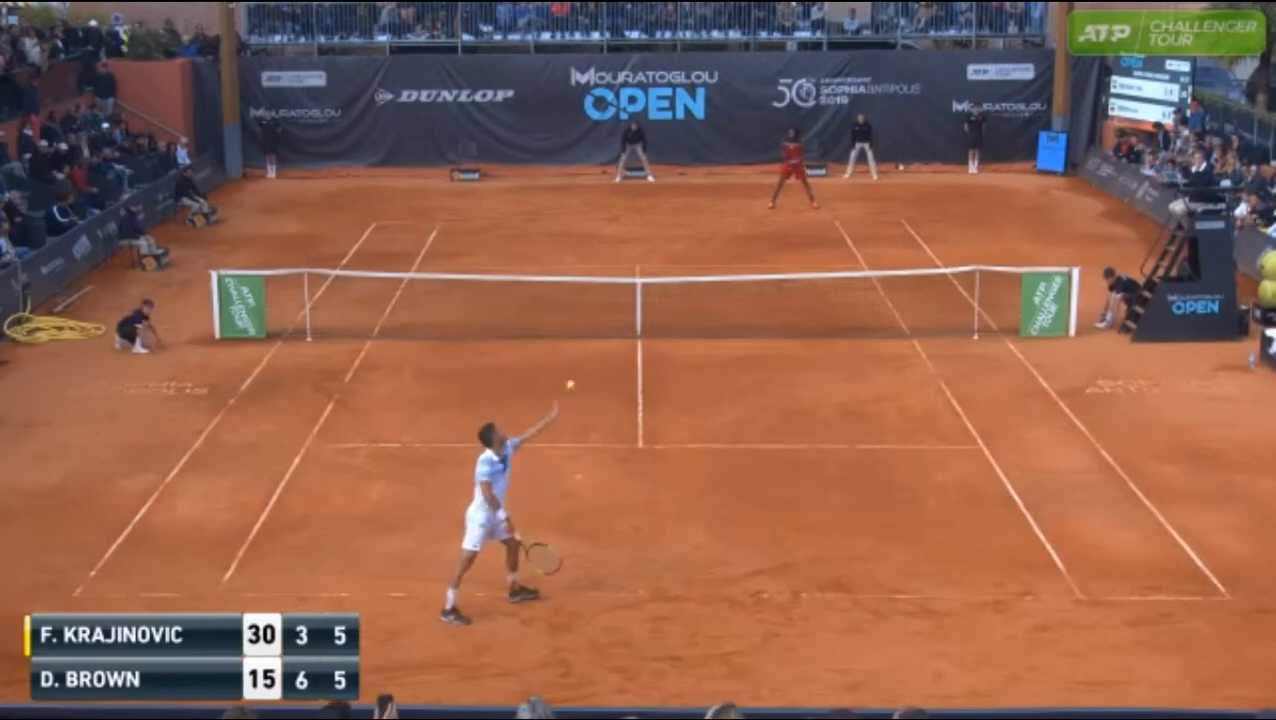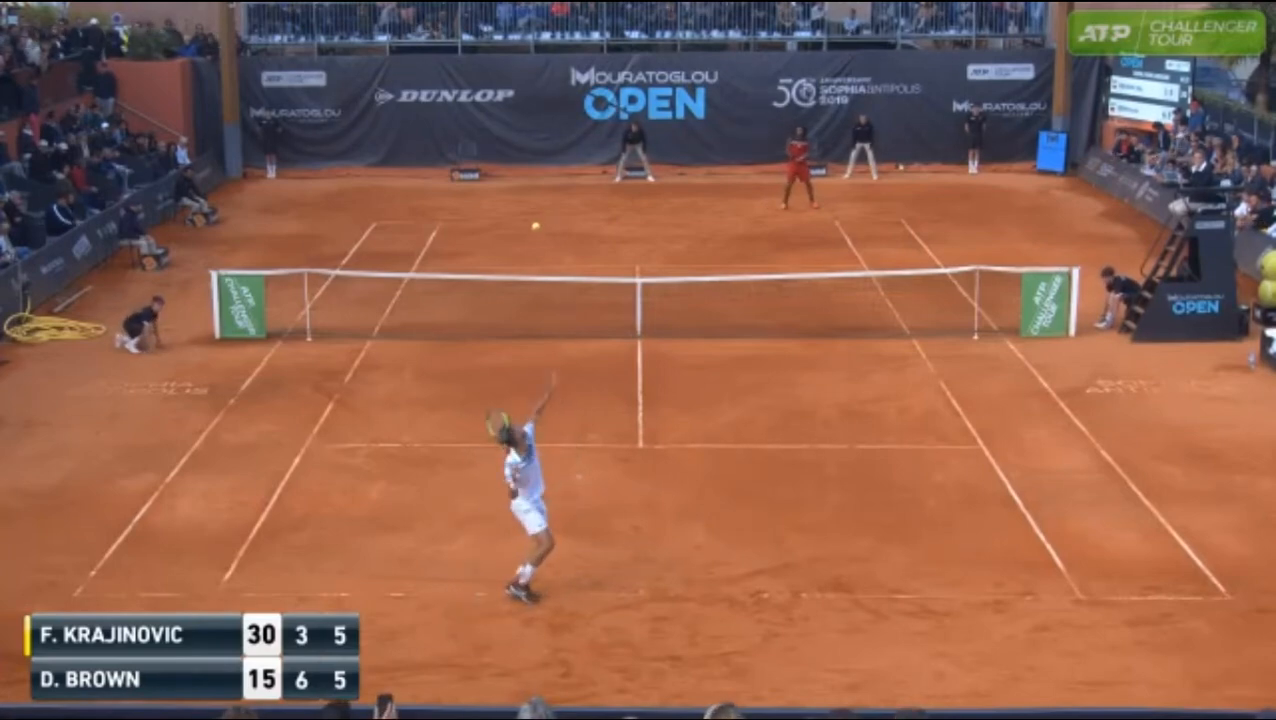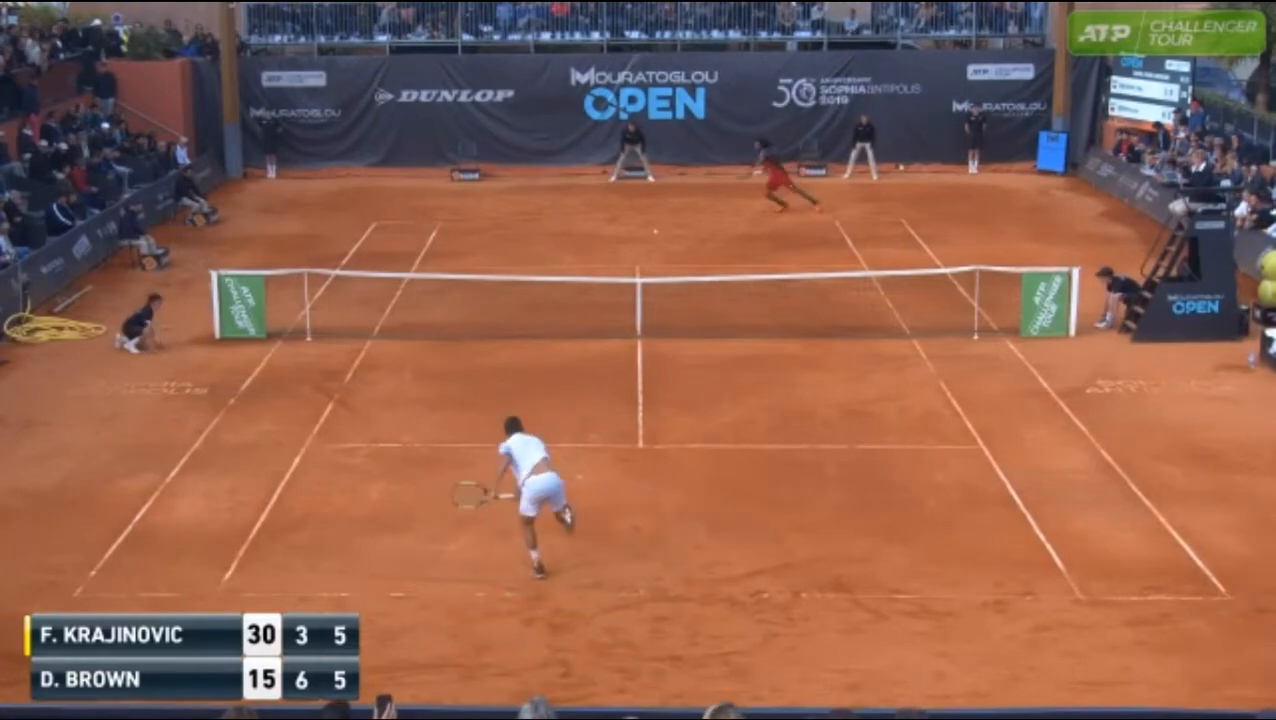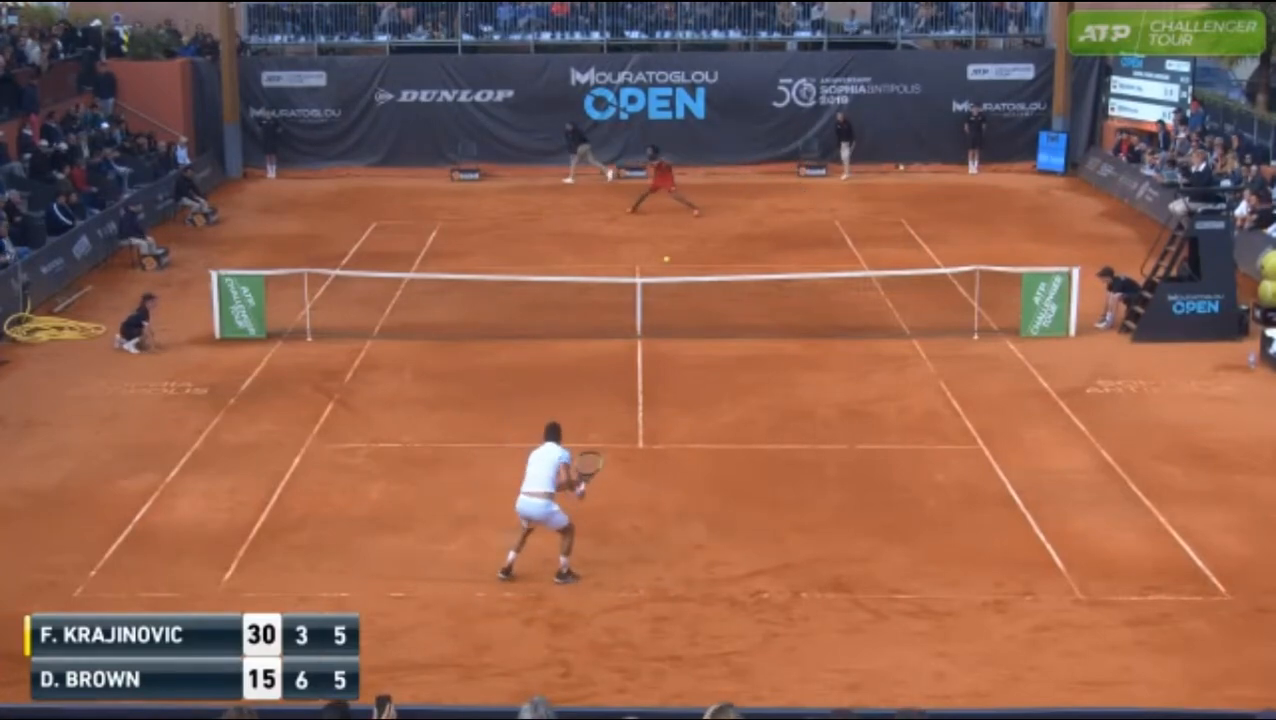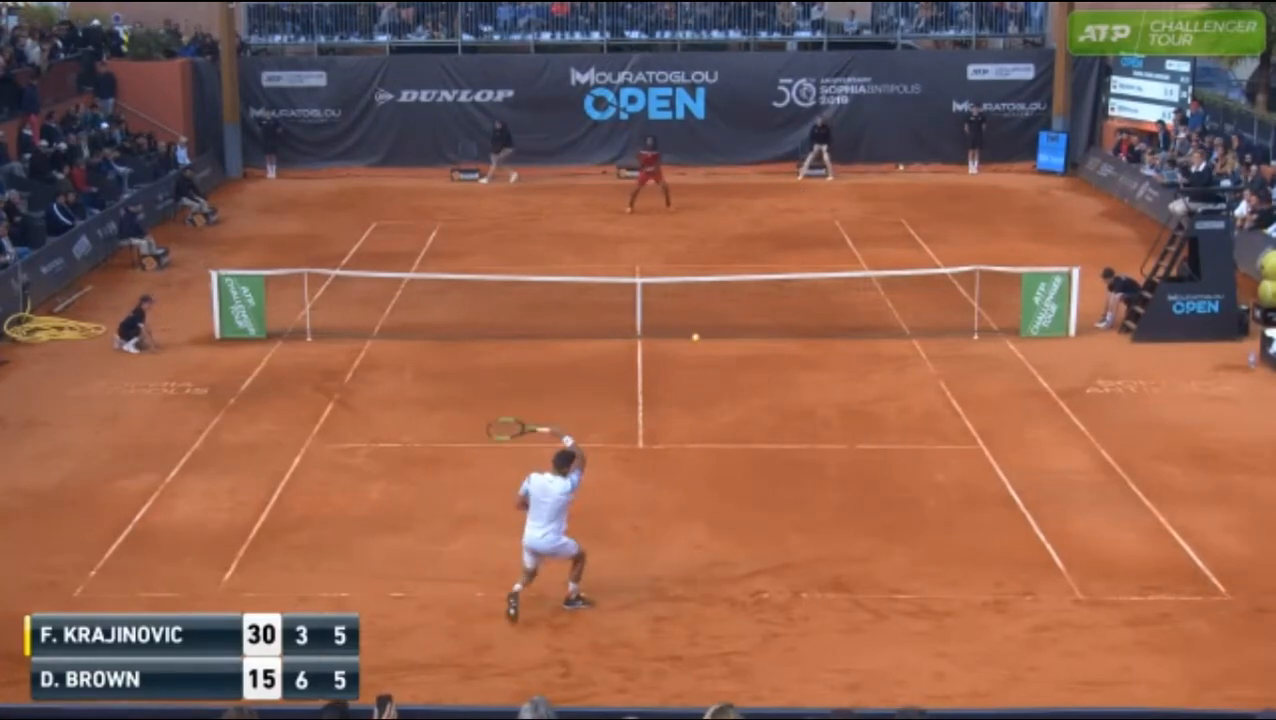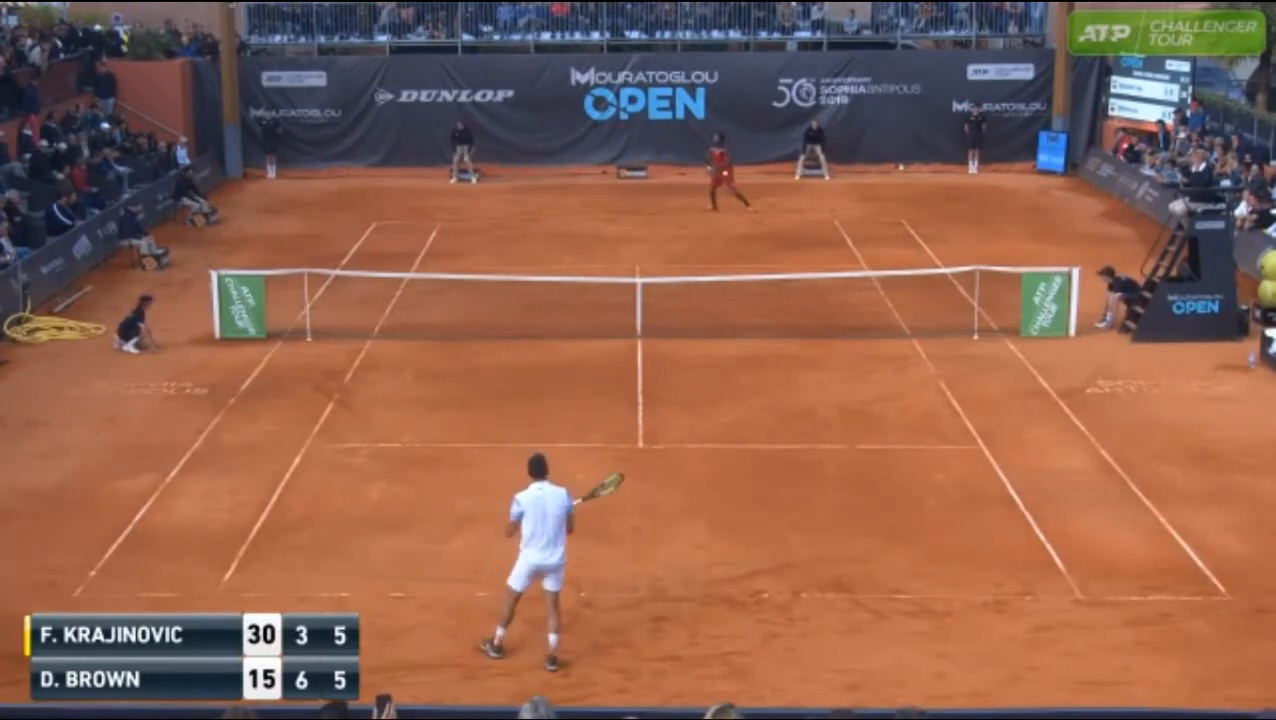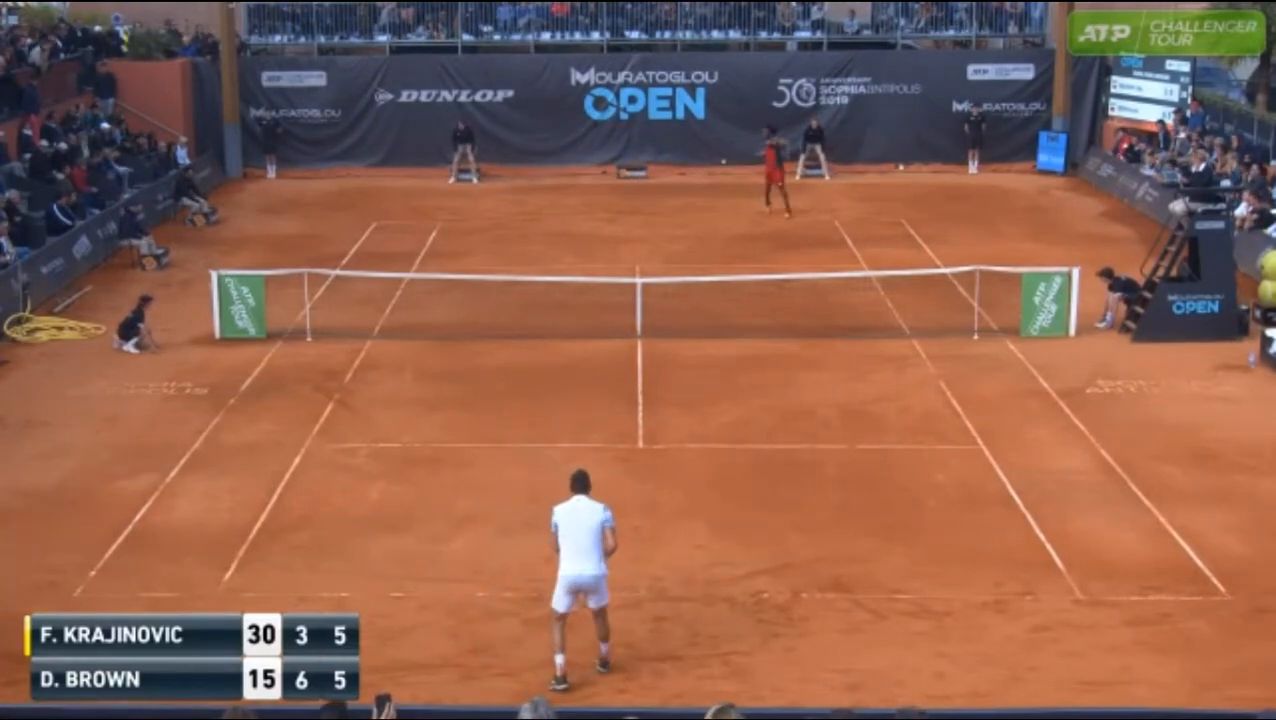
dt=0.7s
person 1, frame 1
left shoulder: (506, 450)
right shoulder: (485, 461)
left elbow: (529, 434)
right elbow: (486, 494)
left wrist: (551, 416)
right wrist: (503, 515)
left hip: (500, 516)
right hip: (480, 516)
left knee: (514, 546)
right knee: (466, 560)
left ankle: (515, 589)
right ankle: (449, 609)
person 1, frame 2
left shoulder: (528, 437)
right shoulder: (512, 463)
left elbow: (536, 413)
right elbow: (512, 496)
left wrist: (550, 392)
right wrist: (513, 482)
left hip: (536, 503)
right hip: (526, 506)
left knee: (543, 545)
right knee: (547, 543)
left ankle: (517, 581)
right ankle: (520, 584)
person 1, frame 3
left shoulder: (506, 445)
right shoulder: (536, 441)
left elbow: (505, 465)
left wrist: (495, 488)
right wrist: (521, 491)
left hip: (533, 485)
right hip: (553, 480)
left knee: (527, 524)
right knee: (560, 515)
left ankle: (538, 566)
right ankle: (567, 513)
person 1, frame 4
left shoulder: (535, 453)
right shoulder: (563, 453)
right elbow: (564, 480)
right wrist: (578, 487)
left hip: (523, 502)
right hip: (542, 505)
left knee: (526, 530)
right knee: (568, 531)
left ankle: (506, 569)
right ankle: (563, 572)
person 1, frame 5
left shoulder: (532, 479)
right shoulder: (568, 487)
left elbow: (519, 504)
right elbow: (581, 461)
right wrist: (568, 440)
left hip: (529, 539)
right hip: (552, 543)
left knee: (529, 573)
right knee: (580, 557)
left ankle: (514, 594)
right ankle: (572, 597)
person 1, frame 6
left shoulder: (521, 499)
right shoulder: (563, 494)
left elbow: (510, 532)
right elbow: (570, 529)
left hip: (529, 559)
right hip: (555, 560)
left knee: (511, 601)
right knee: (553, 606)
left ankle: (497, 644)
right ankle: (552, 656)
person 1, frame 7
left shoulder: (558, 511)
right shoulder: (602, 510)
left elbow: (556, 546)
right elbow: (612, 545)
left hip: (568, 574)
right hip: (594, 574)
left knee: (559, 622)
right knee: (600, 616)
left ankle: (560, 675)
right ankle: (604, 660)
